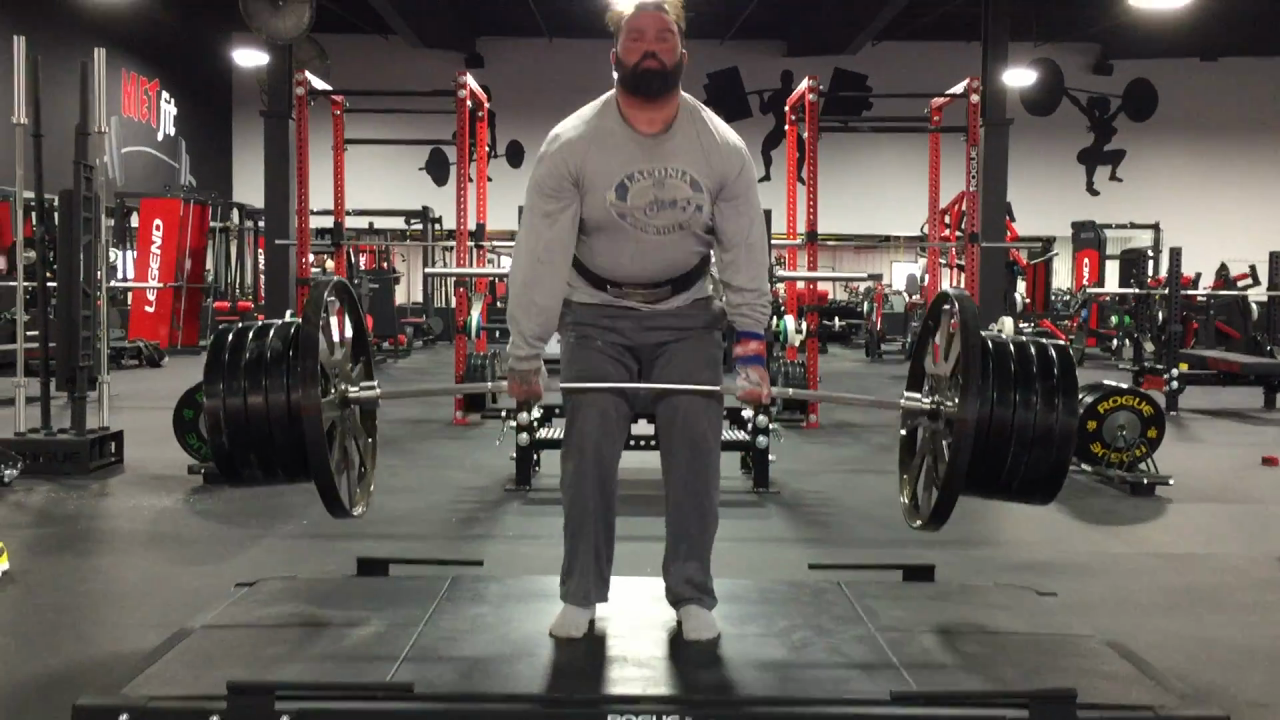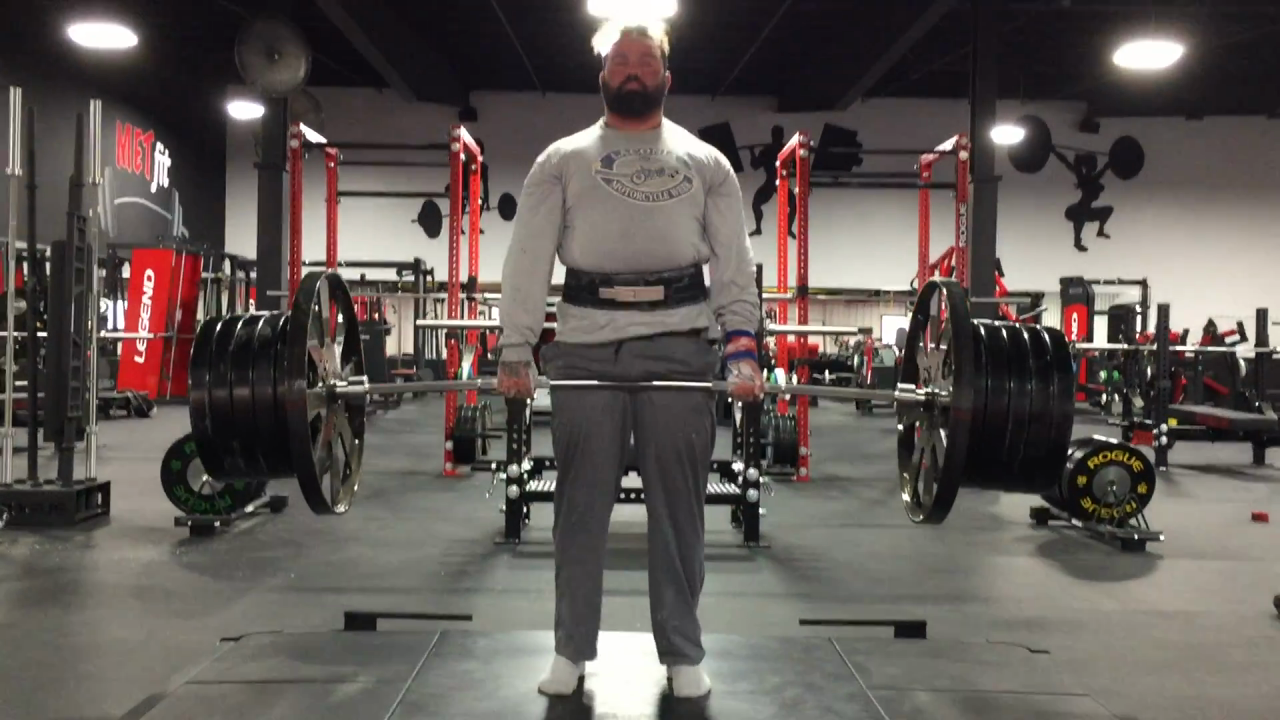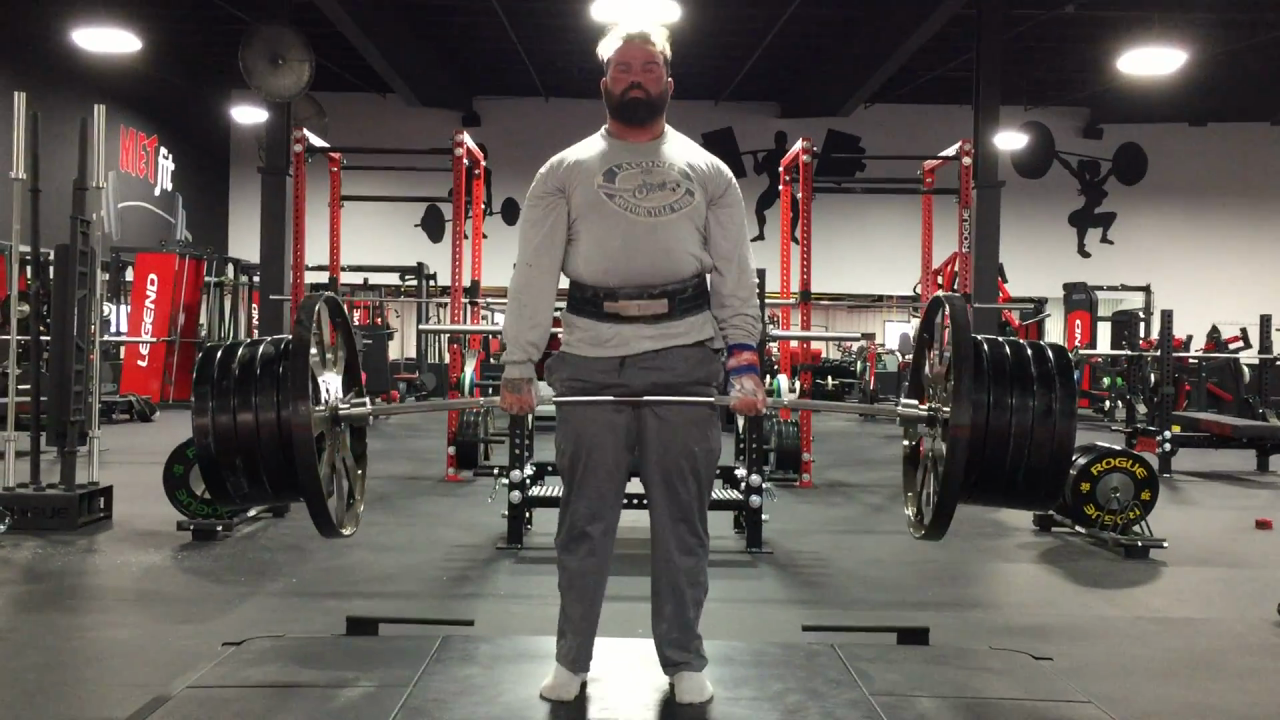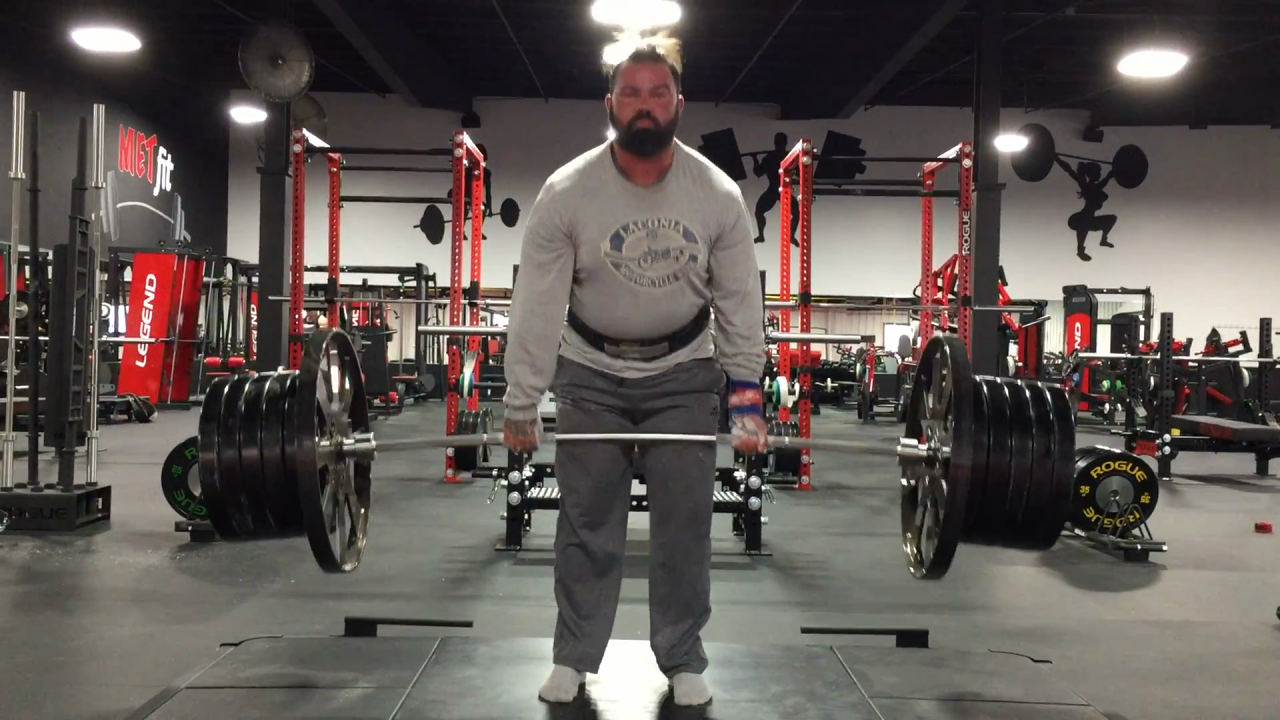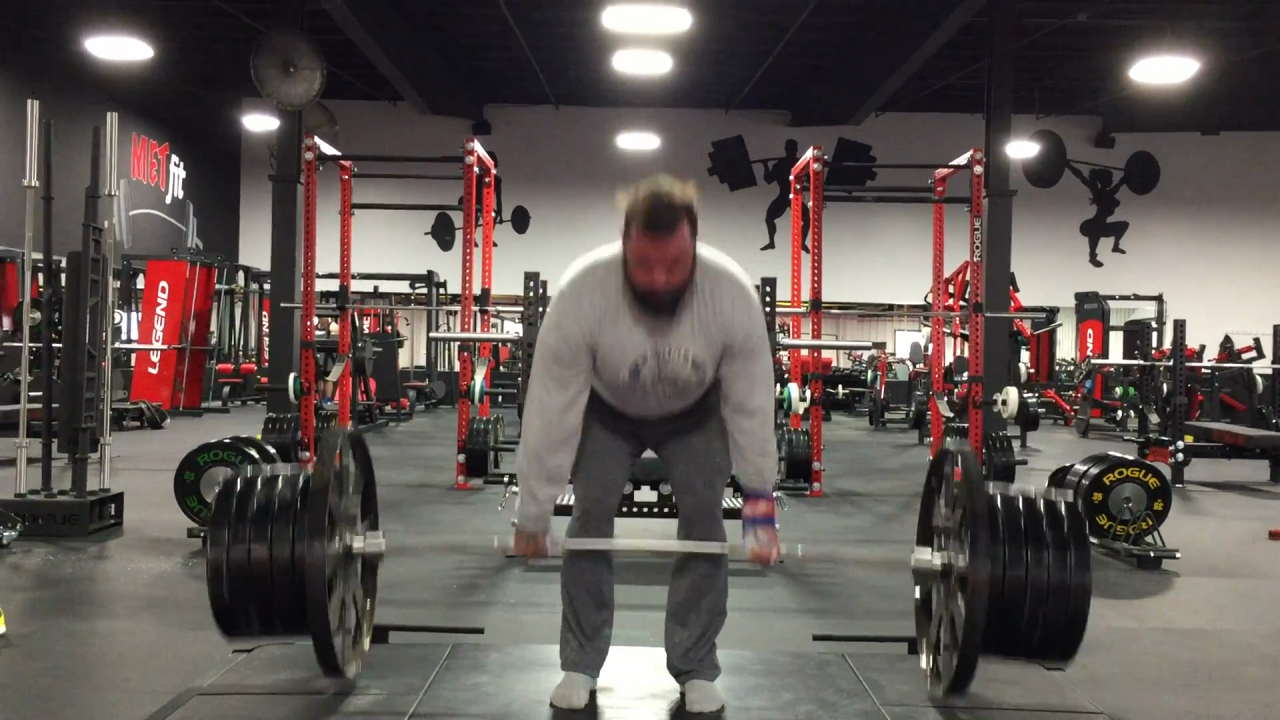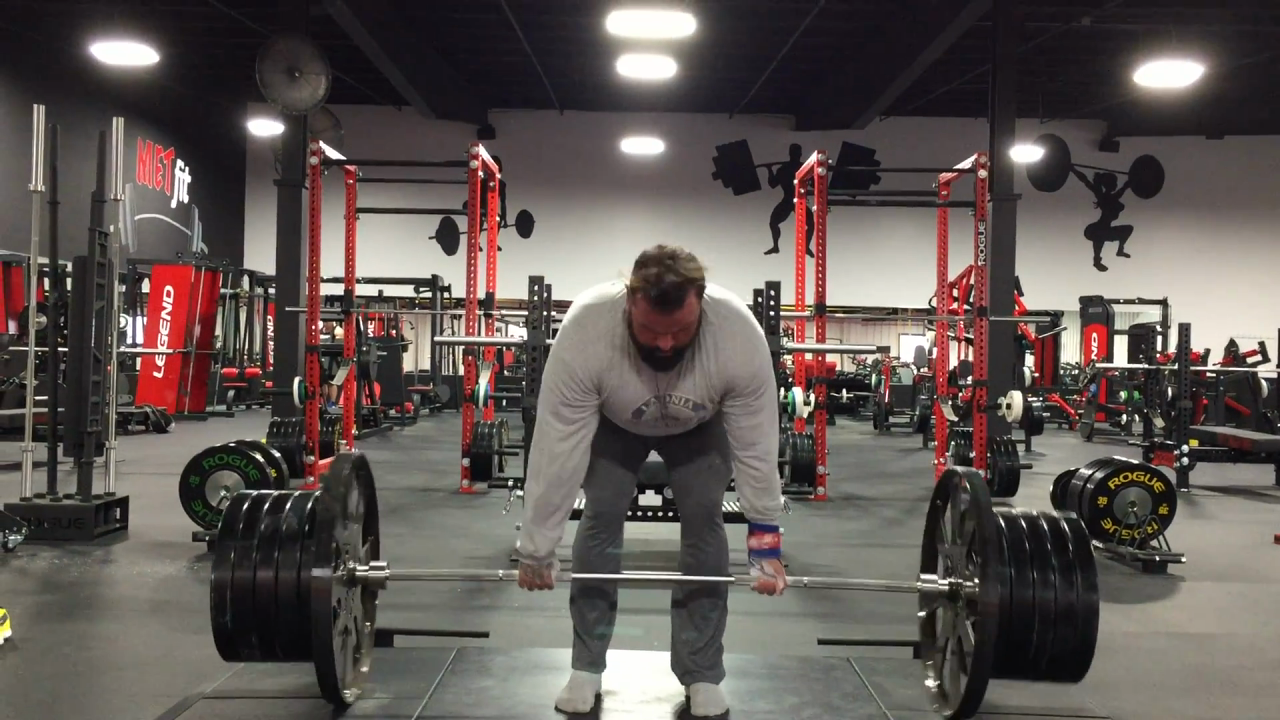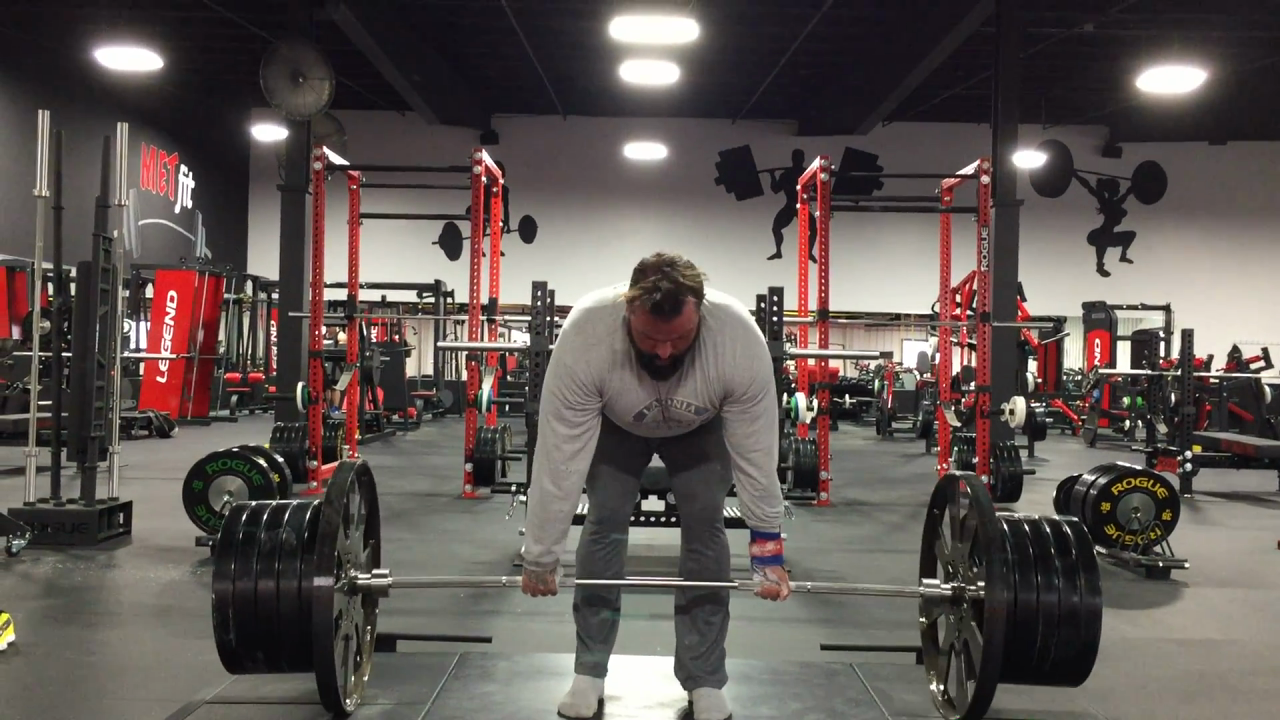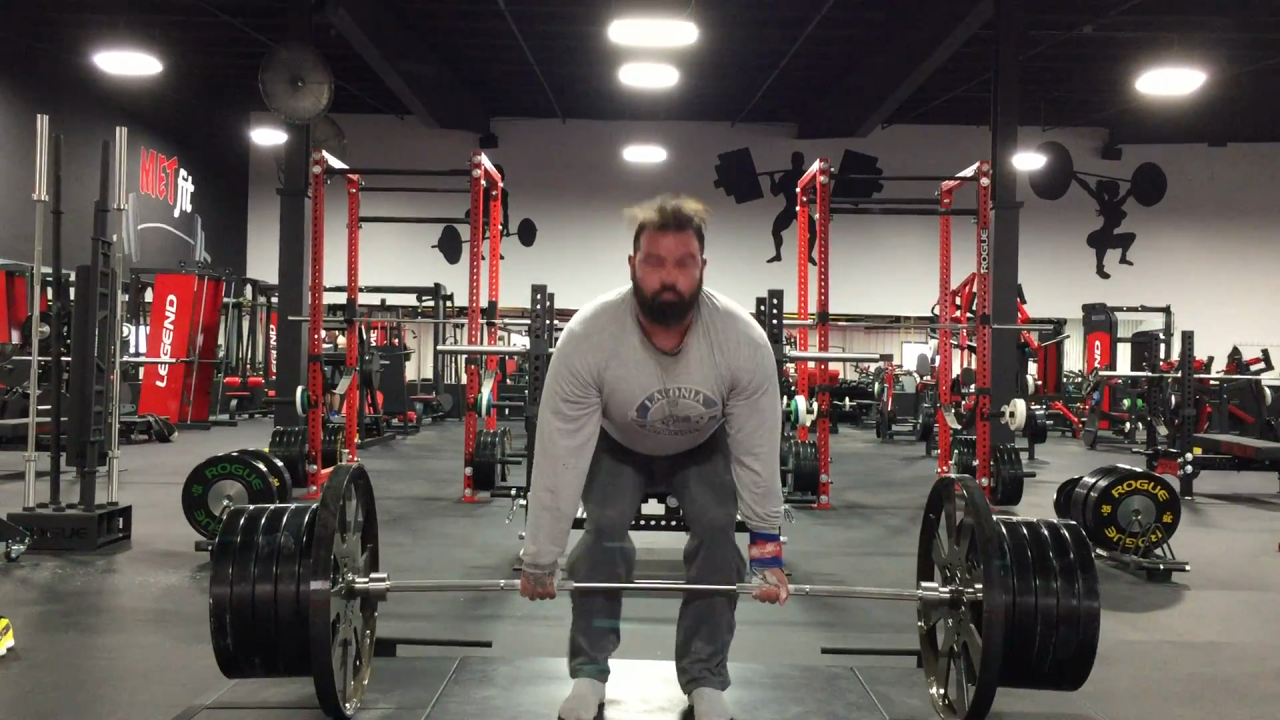
dt=0.4s
person 1, frame 1
left shoulder: (723, 148)
right shoulder: (571, 143)
left elbow: (745, 255)
right elbow: (540, 256)
left wrist: (750, 351)
right wrist: (524, 359)
left hip: (687, 317)
right hip: (597, 314)
left knee: (695, 450)
right knee: (588, 449)
left ankle: (692, 595)
right ankle: (580, 595)
person 1, frame 2
left shoulder: (705, 160)
right shoulder: (563, 158)
left elbow: (733, 260)
right elbow: (528, 257)
left wrist: (741, 350)
right wrist: (515, 351)
left hip: (680, 345)
right hip: (586, 346)
left knee: (676, 505)
right knee: (582, 502)
left ankle: (682, 652)
right ankle: (572, 649)
person 1, frame 3
left shoulder: (707, 170)
right shoulder: (565, 170)
left elbow: (734, 274)
right elbow: (534, 273)
left wrist: (743, 362)
right wrist: (518, 368)
left hip: (684, 356)
right hip: (590, 357)
left knee: (681, 518)
right knee: (586, 516)
left ankle: (684, 660)
right ankle: (573, 658)
person 1, frame 4
left shoulder: (718, 195)
right shoulder: (566, 192)
left elbow: (740, 304)
right elbow: (537, 307)
left wrist: (746, 399)
right wrist: (520, 407)
left hip: (683, 375)
right hip: (591, 375)
left knee: (684, 521)
right knee: (586, 521)
left ankle: (683, 661)
right ankle: (573, 658)
person 1, frame 5
left shoulder: (734, 297)
right shoulder: (581, 296)
left elbow: (751, 410)
right elbow: (552, 413)
left wrist: (759, 509)
right wrist: (534, 514)
left hip: (695, 414)
right hip: (607, 412)
left knee: (703, 518)
right knee: (591, 514)
left ankle: (696, 670)
right ankle: (580, 665)
person 1, frame 6
left shoulder: (741, 335)
right shoulder: (585, 332)
left elbow: (756, 449)
right elbow: (557, 452)
left wrist: (765, 542)
right wrist: (536, 551)
left hip: (698, 426)
right hip: (613, 422)
left knee: (703, 519)
right knee: (601, 516)
left ankle: (701, 672)
right ankle: (587, 666)
person 1, frame 7
left shoulder: (740, 340)
right shoulder: (585, 336)
left elbow: (756, 454)
right elbow: (560, 457)
left wrist: (767, 550)
right wrist: (541, 557)
left hip: (699, 426)
right hip: (615, 423)
left knee: (704, 522)
right knee: (605, 521)
left ankle: (704, 678)
right ankle: (589, 670)
person 1, frame 8
left shoulder: (743, 342)
right shoulder: (588, 338)
left elbow: (757, 455)
right elbow: (560, 456)
left wrist: (767, 552)
right wrist: (540, 561)
left hip: (701, 449)
right hip: (617, 446)
left knee: (716, 535)
right knee: (605, 534)
right ankle: (589, 674)
